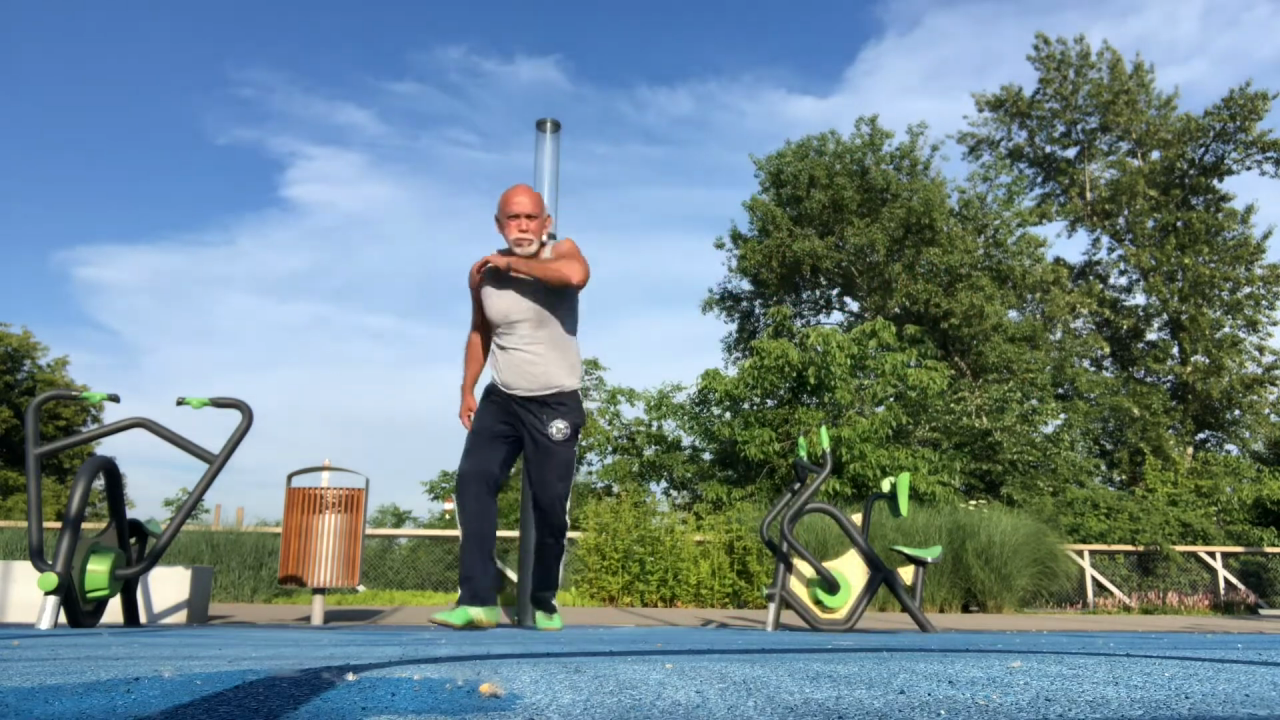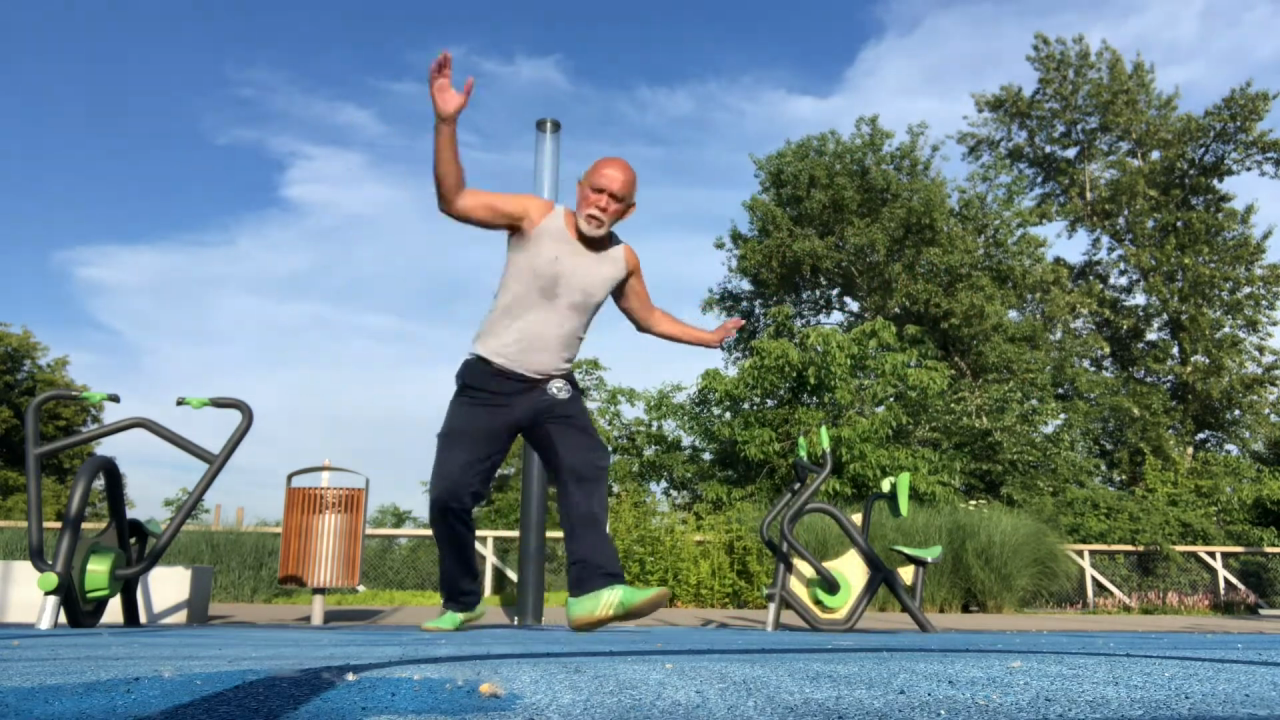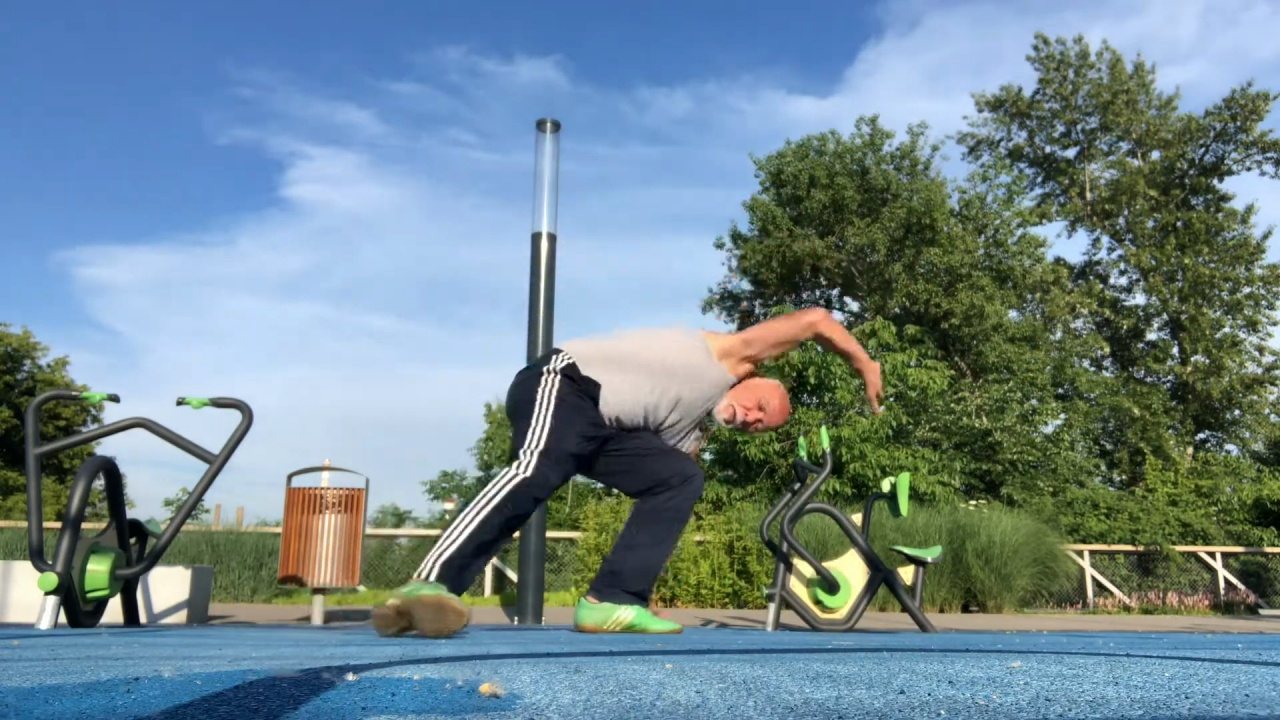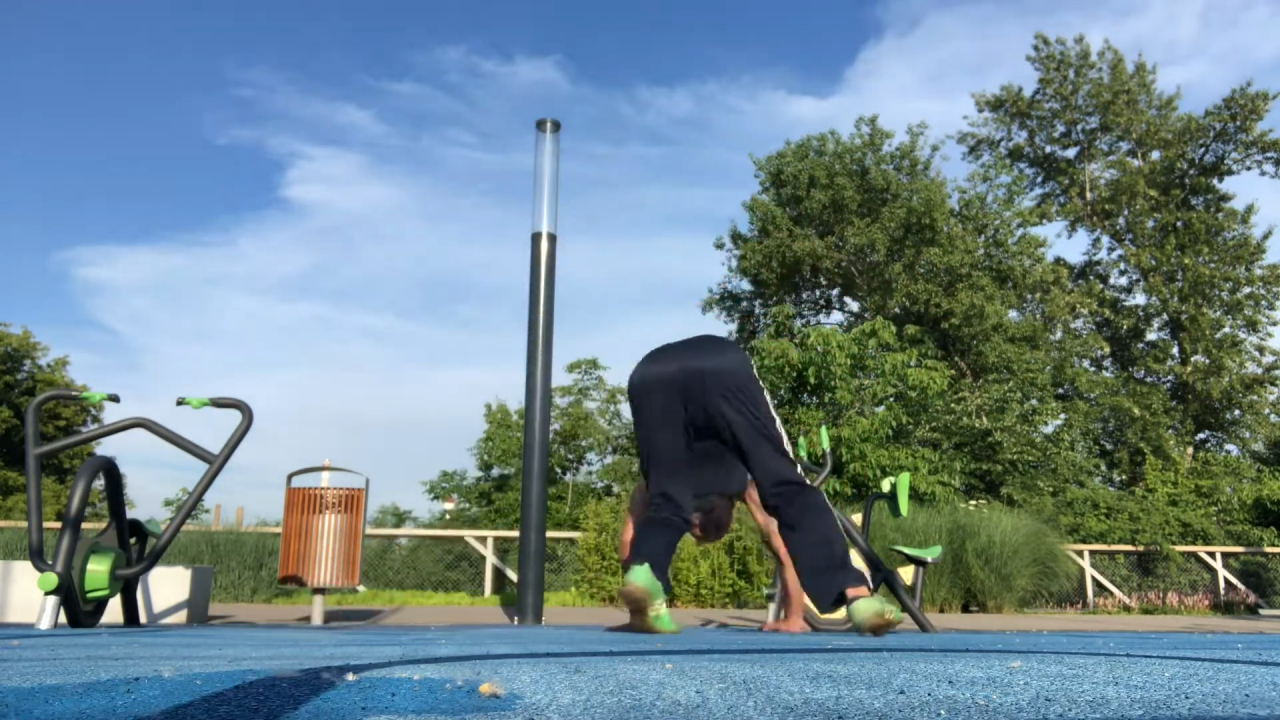
dt=0.7s
person 1, frame 1
left shoulder: (560, 255)
right shoulder: (482, 272)
left elbow: (578, 275)
left wrist: (510, 263)
right wrist: (466, 389)
left hip: (556, 404)
right hip: (501, 400)
left knee: (550, 511)
right knee: (473, 480)
left ankle: (543, 603)
right ankle: (477, 601)
person 1, frame 2
left shoulder: (622, 260)
right shoulder: (535, 216)
left elbow: (646, 317)
right elbow: (453, 201)
left wrist: (709, 338)
right wrist: (446, 121)
left hip: (551, 387)
right hip: (487, 380)
left knee: (588, 465)
right knee: (450, 493)
left ankle: (596, 592)
right ankle: (460, 601)
person 1, frame 3
left shoulder: (687, 441)
right shoulder: (729, 358)
left elbow: (665, 508)
right elbow: (814, 319)
left wrist: (627, 578)
right wrist: (863, 361)
right hip: (562, 382)
left knee: (680, 479)
right knee: (535, 471)
left ankle: (611, 601)
right ankle: (426, 587)
person 1, frame 4
right shoulder: (743, 484)
left elbow: (628, 540)
right elbow: (783, 548)
right wrist: (793, 614)
left hip: (652, 371)
right hip: (722, 365)
left knee: (667, 502)
right knee: (792, 492)
left ankle: (646, 578)
right ankle: (856, 597)
